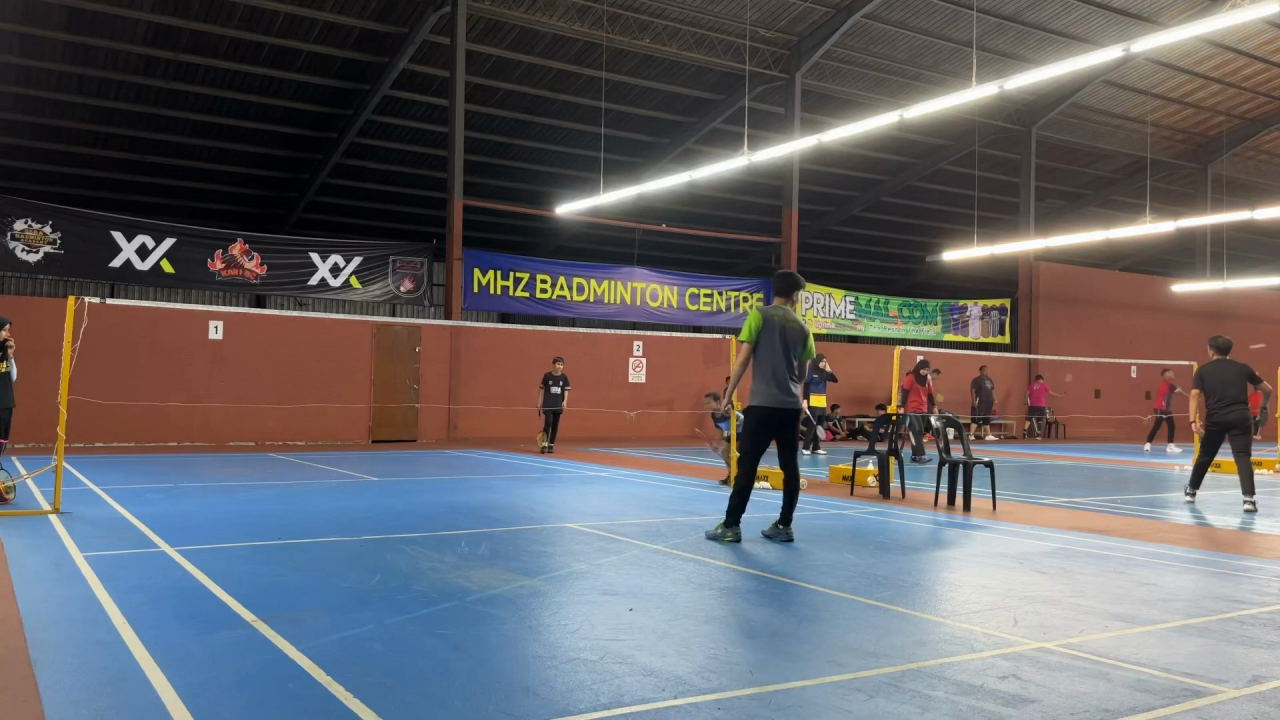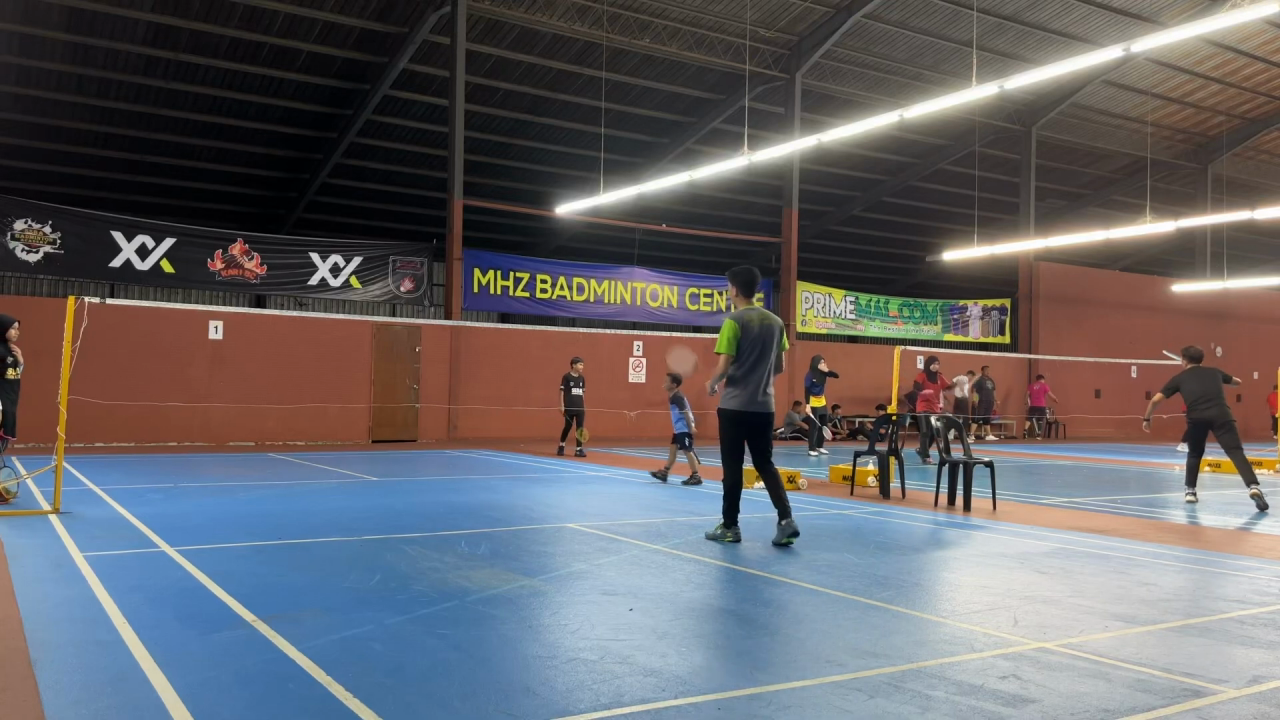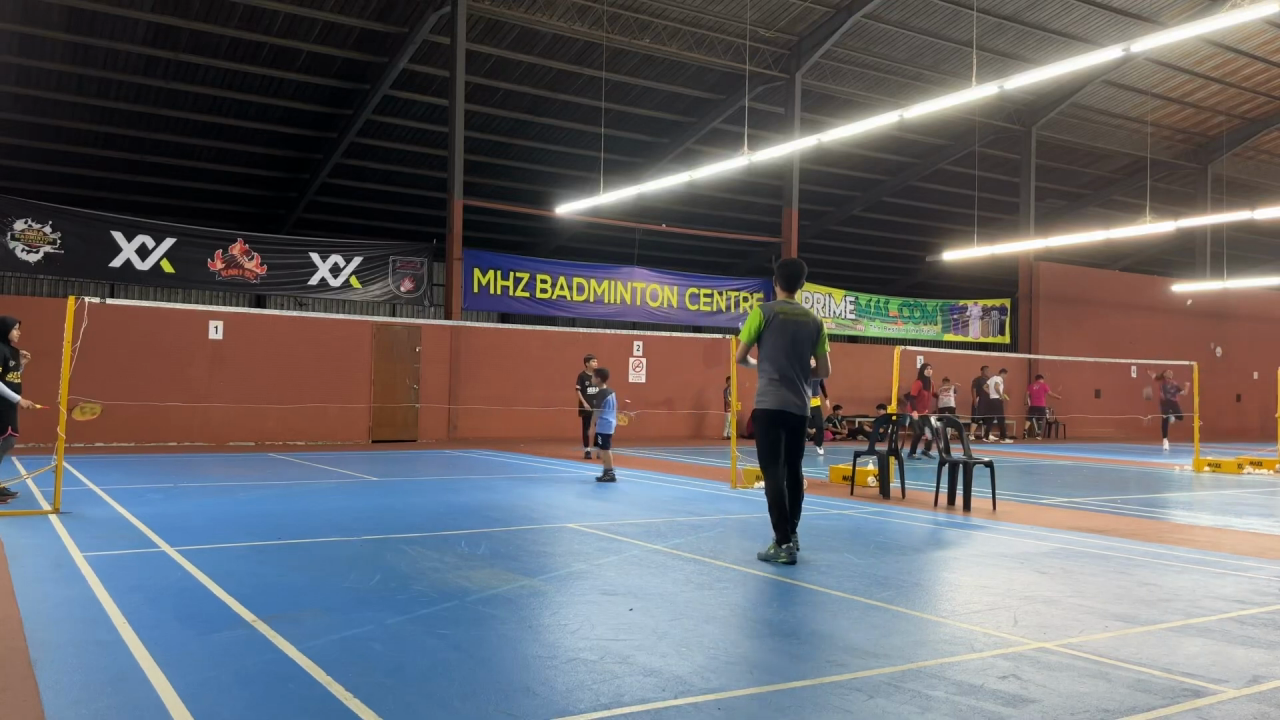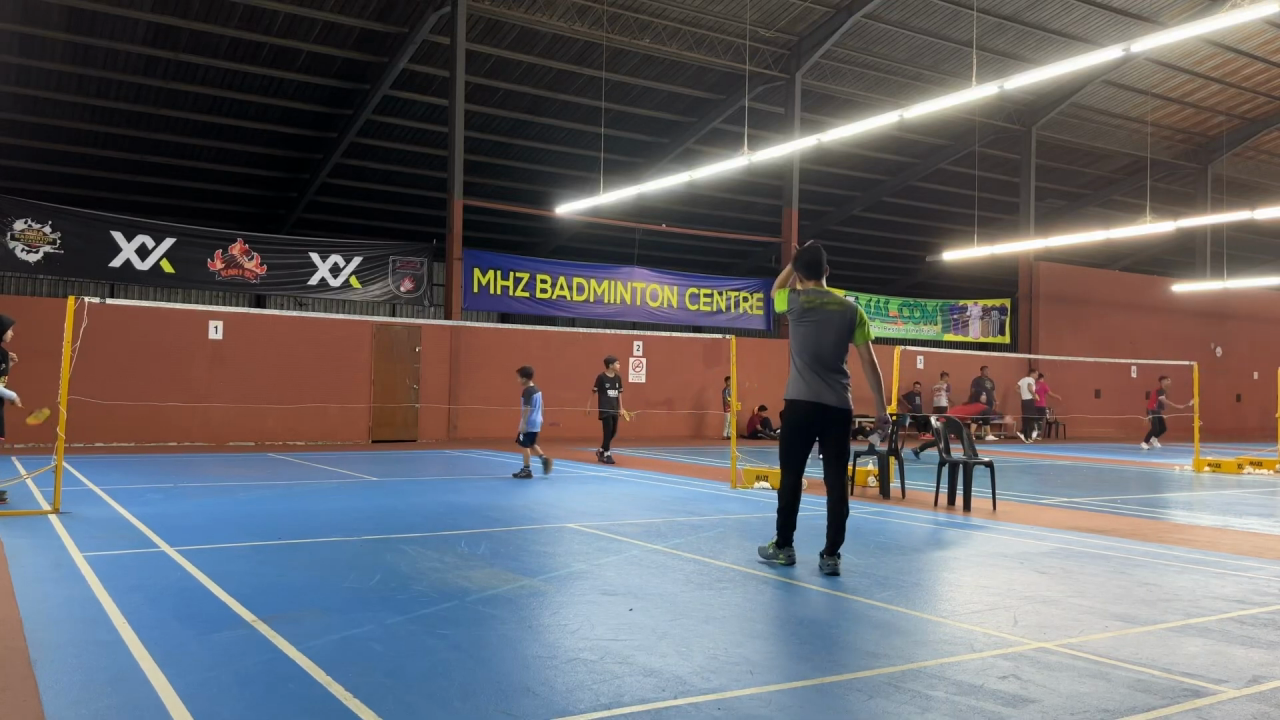
dt=1s
person 1, frame 1
left shoulder: (759, 315)
right shoulder: (802, 327)
left elbow: (744, 359)
left wrist: (729, 393)
left hip: (763, 403)
right hip: (792, 406)
left knee: (747, 464)
right knee: (790, 466)
left ankle: (730, 525)
right ankle: (784, 525)
person 1, frame 2
left shoulder: (733, 321)
right shoulder: (776, 322)
left elbow: (723, 368)
right elbow: (779, 367)
left wrist: (712, 385)
left hip: (734, 406)
right hip: (764, 406)
left knee: (733, 467)
right knee: (765, 463)
left ankle: (730, 526)
right ankle: (786, 519)
person 1, frame 3
left shoulder: (763, 312)
right shoulder: (814, 321)
left elbow: (740, 357)
right elbow: (824, 371)
left hip: (770, 405)
right hip: (799, 407)
left knee: (774, 473)
right knee: (794, 472)
left ankle: (783, 542)
right ankle: (791, 533)
person 1, frame 4
left shoulder: (795, 301)
right shoulder: (850, 309)
left elbow: (777, 289)
right elbow: (869, 363)
left wrist: (796, 260)
right wrist: (881, 408)
left hip: (801, 402)
right hip: (839, 406)
left knee: (790, 476)
right knee: (836, 481)
left ankle: (783, 546)
right ankle: (831, 555)
